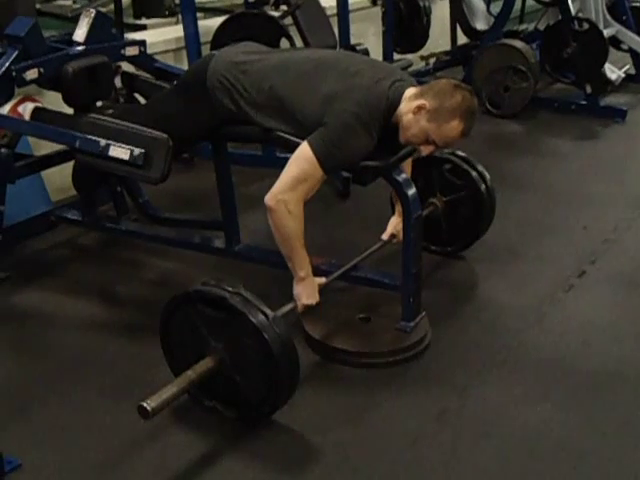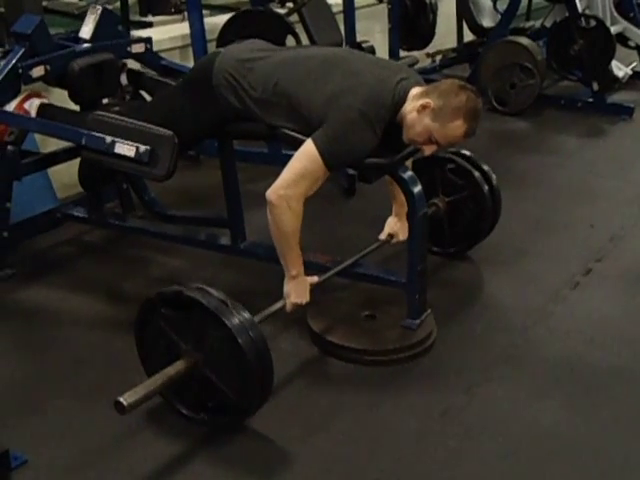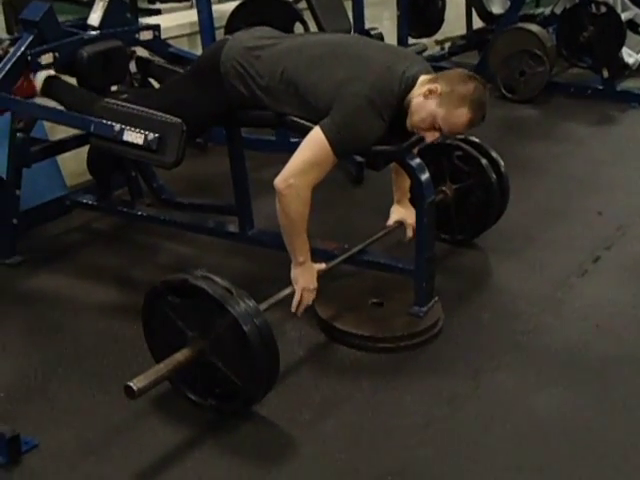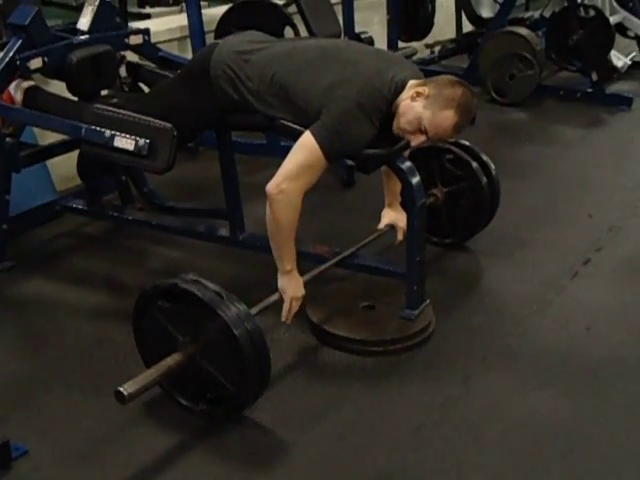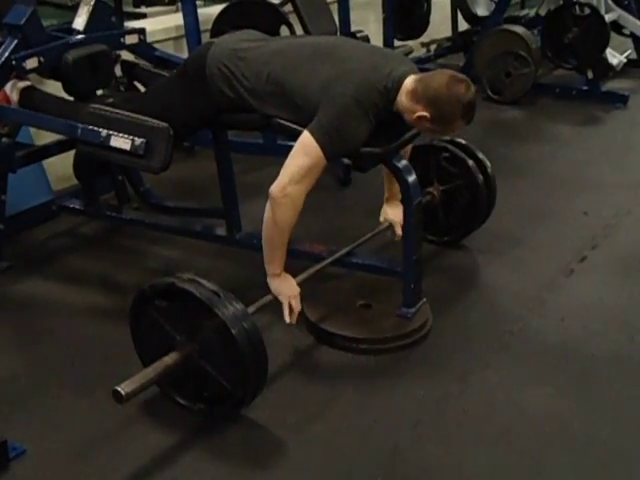
dt=1s
person 1, frame 1
left shoulder: (408, 93)
right shoulder: (358, 121)
left elbow: (399, 150)
right elbow: (280, 200)
left wrist: (401, 212)
right wrist: (303, 278)
left hip: (249, 65)
right hip: (222, 87)
person 1, frame 2
left shoulder: (415, 91)
right shoulder: (360, 120)
left elbow: (399, 149)
right elbow: (281, 196)
left wrist: (399, 213)
right wrist: (295, 277)
left hip: (258, 61)
right hip: (227, 82)
person 1, frame 3
left shoulder: (421, 76)
right shoulder: (368, 107)
left elbow: (404, 135)
right elbow: (289, 184)
left wrist: (402, 202)
right wrist: (302, 265)
left hip: (265, 47)
right hip: (234, 69)
right ankle: (46, 84)
person 1, frame 4
left shoulder: (408, 81)
right shoulder: (357, 112)
left elbow: (391, 139)
right elbow: (281, 189)
left wrist: (393, 204)
right wrist: (288, 273)
left hip: (255, 52)
right hip: (223, 74)
person 1, frame 5
left shoulder: (407, 78)
right shoulder: (354, 108)
left elbow: (395, 135)
right elbow: (284, 191)
left wrist: (392, 199)
right wrist: (276, 276)
left hip: (250, 49)
right hip: (219, 73)
